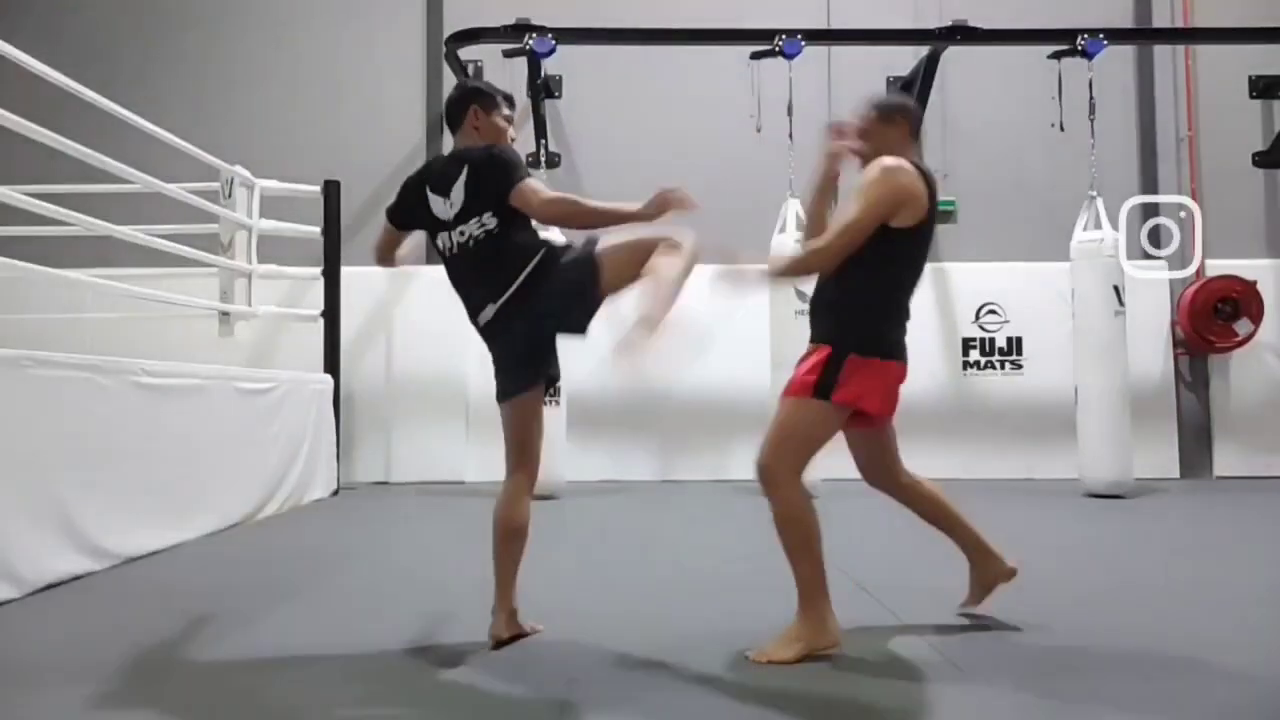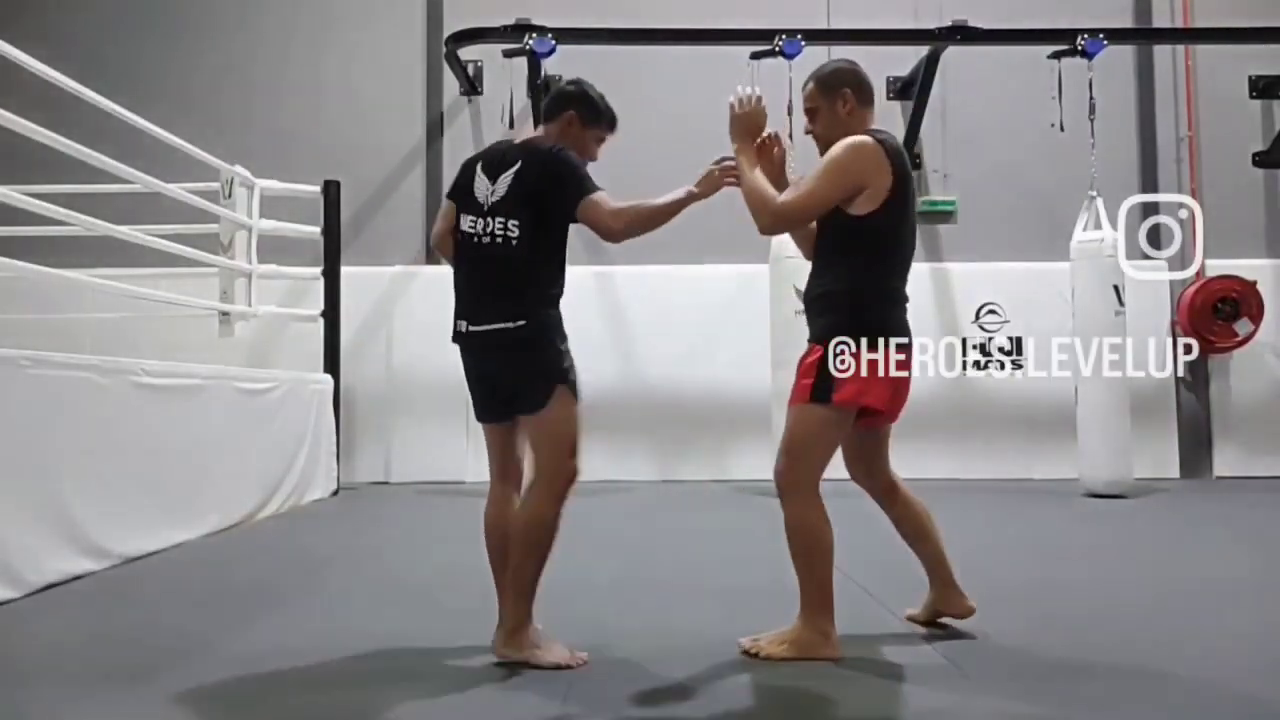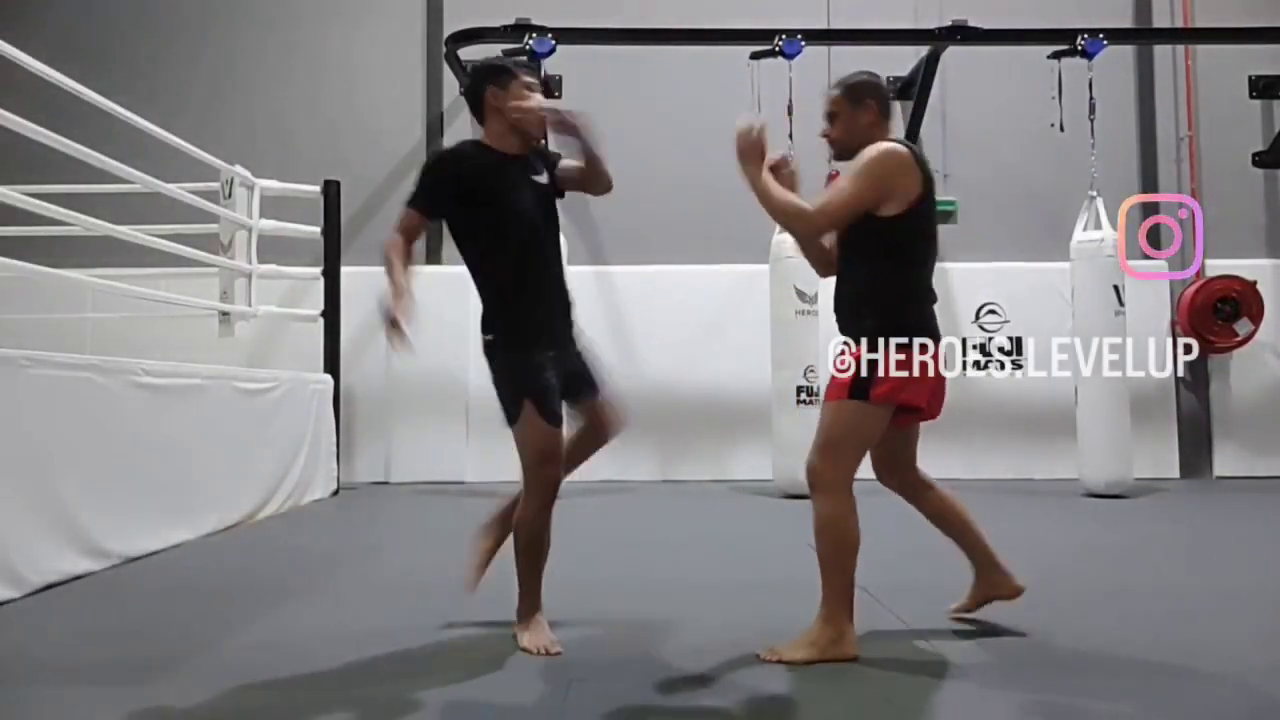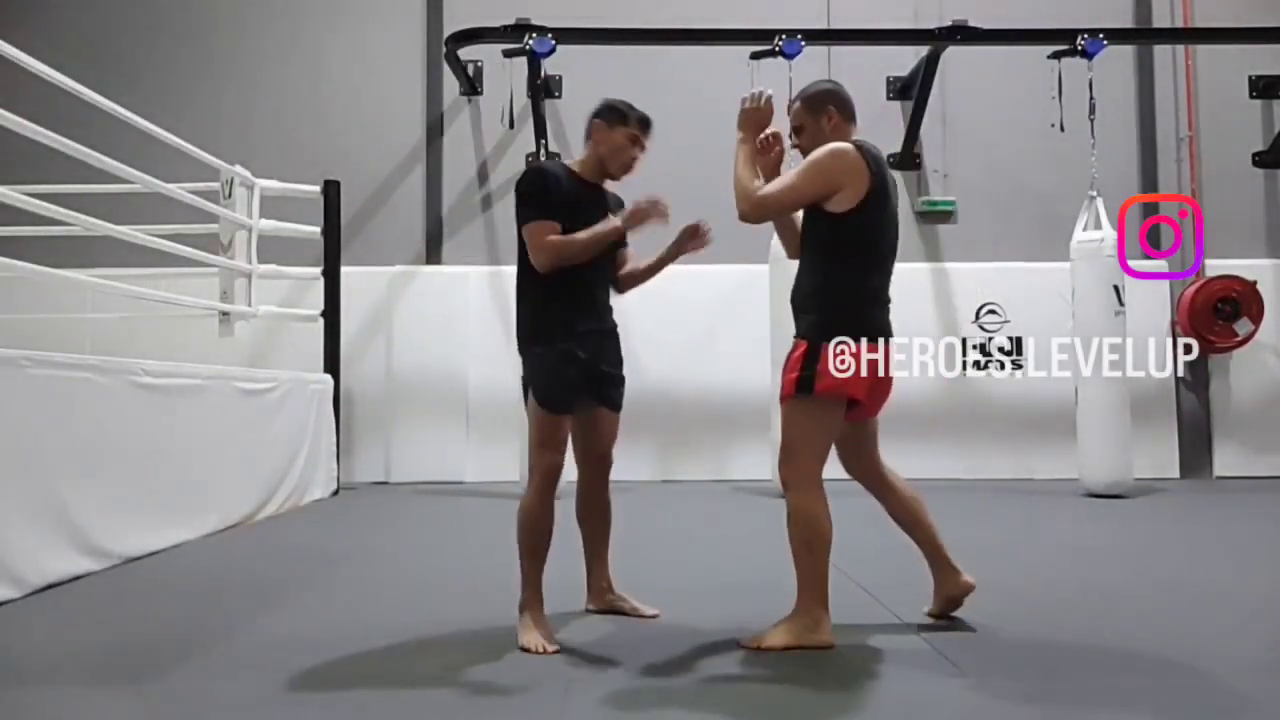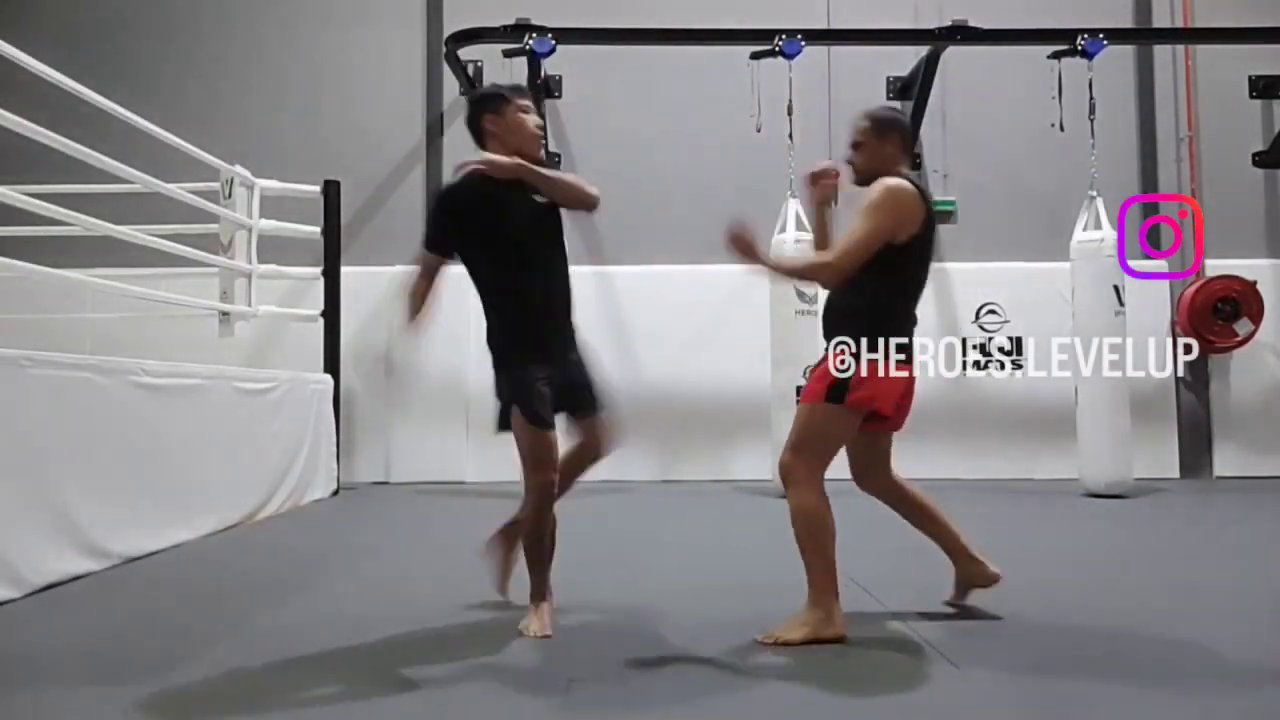
dt=1s
person 1, frame 1
left shoulder: (893, 174)
right shoulder: (903, 189)
left elbow: (829, 252)
right elbow: (822, 239)
left wrist: (765, 272)
right wrist: (828, 176)
left hip: (851, 350)
right hip: (877, 353)
left knee: (776, 468)
right knee: (886, 473)
left ankle: (815, 623)
right ankle: (987, 561)
person 1, frame 2
left shoulder: (858, 153)
right shoulder: (877, 161)
left elbow: (770, 220)
right elbow: (817, 244)
left wrist: (742, 147)
right wrist: (777, 176)
left hip: (850, 346)
right hip: (878, 344)
left knee: (795, 478)
right knee: (875, 475)
left ankle: (815, 630)
right ankle: (946, 592)
person 1, frame 3
left shoulder: (884, 159)
right shoulder: (877, 177)
left elbow: (810, 226)
right elbow: (828, 260)
left wrist: (755, 172)
right wrist: (790, 189)
left hip: (887, 348)
right hip: (900, 346)
left knee: (826, 474)
right knee: (898, 472)
left ankle: (834, 630)
right ankle: (991, 573)
person 1, frame 4
left shoulder: (839, 158)
right shoulder: (870, 170)
left elbow: (750, 209)
right elbow: (804, 246)
left wrist: (747, 140)
right wrist: (773, 174)
left hip: (833, 340)
right hip: (864, 339)
left knee: (798, 472)
right knee: (866, 465)
left ankle: (810, 619)
right ankle: (945, 573)
person 1, frame 5
left shoulder: (893, 193)
right shoulder: (895, 200)
left elbow: (835, 270)
right elbow: (840, 271)
left wrist: (761, 256)
right wrist: (821, 209)
left hip: (868, 360)
right hip: (882, 362)
left knee: (798, 470)
right knee: (876, 478)
left ankle: (823, 612)
right ankle: (969, 565)
person 2, frame 1
left shoulder: (424, 184)
right shoulder: (492, 161)
left elbow: (384, 253)
right elbow: (546, 208)
right wrist: (641, 210)
left hip: (505, 326)
right hip: (544, 286)
left knee: (523, 472)
right knee: (672, 245)
left ankle: (504, 614)
right ankle: (653, 312)
person 2, frame 2
left shoulder: (481, 162)
right shoulder: (555, 163)
left elbow: (442, 242)
right elbow: (615, 224)
right wrist: (692, 192)
left hip: (476, 334)
right hip: (526, 334)
left knee: (504, 479)
right knee: (556, 471)
left ankle: (511, 620)
right ankle: (517, 631)
person 2, frame 3
left shoulder: (534, 159)
right shoulder: (454, 163)
left elbow: (599, 184)
right elbow: (402, 234)
left wrist: (580, 134)
right wrist: (400, 294)
left hip: (555, 330)
right hip: (517, 339)
left knee: (600, 429)
right knee: (543, 475)
left ankle: (502, 522)
right ankle: (529, 612)
person 2, frame 4
left shoulder: (613, 201)
right shoulder: (544, 179)
right elbow: (543, 255)
left wrist: (673, 251)
right wrist: (621, 224)
left hip: (602, 342)
right hip: (550, 343)
left knee: (598, 469)
right knee: (545, 474)
left ankle: (601, 587)
right ankle: (530, 609)
person 2, frame 5
left shoulder: (538, 176)
right shoulder: (460, 198)
left elbow: (589, 200)
right elbow: (426, 276)
left wrist: (529, 169)
left hip: (561, 343)
right hip: (523, 356)
left knee: (590, 448)
right knee: (542, 480)
left ankle: (510, 534)
right ankle: (540, 597)
